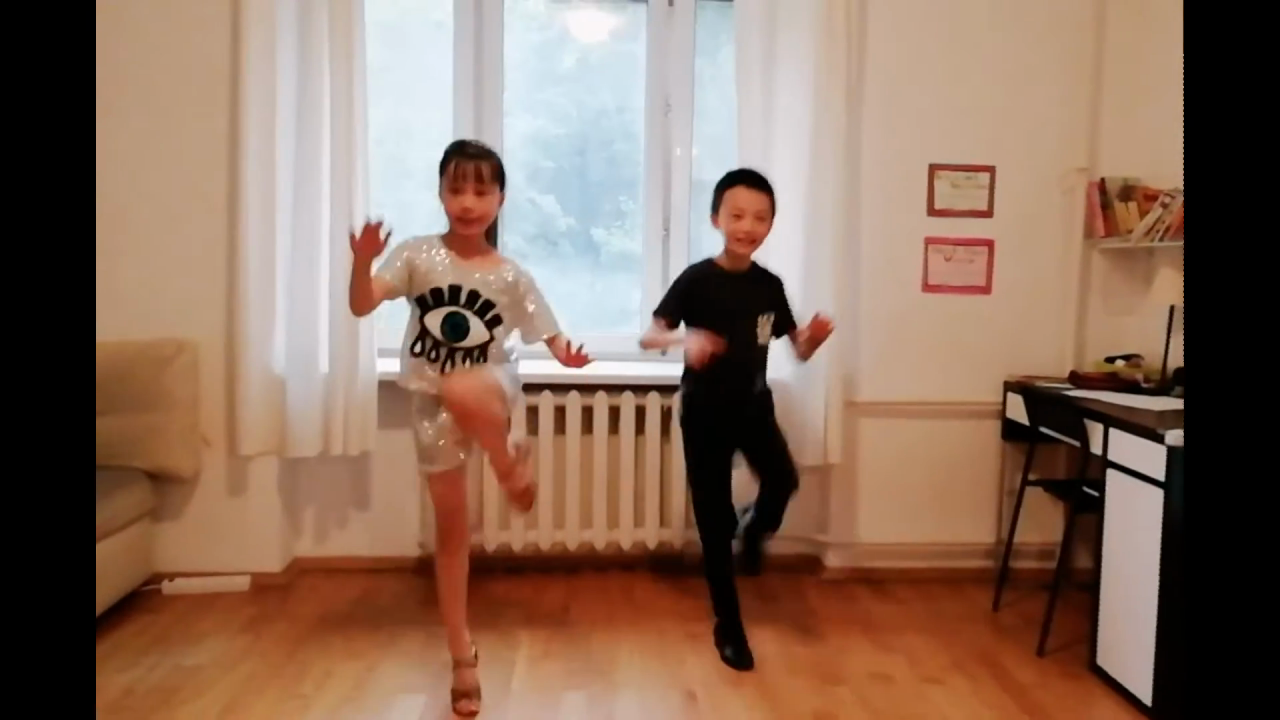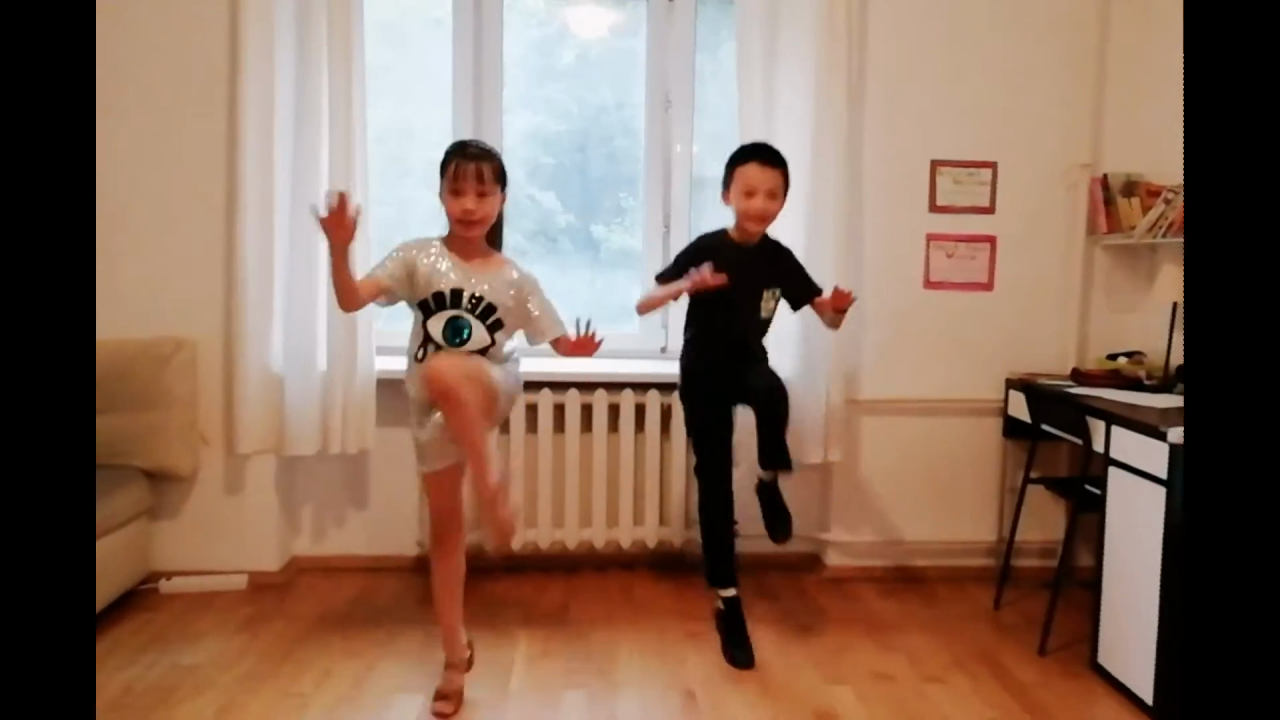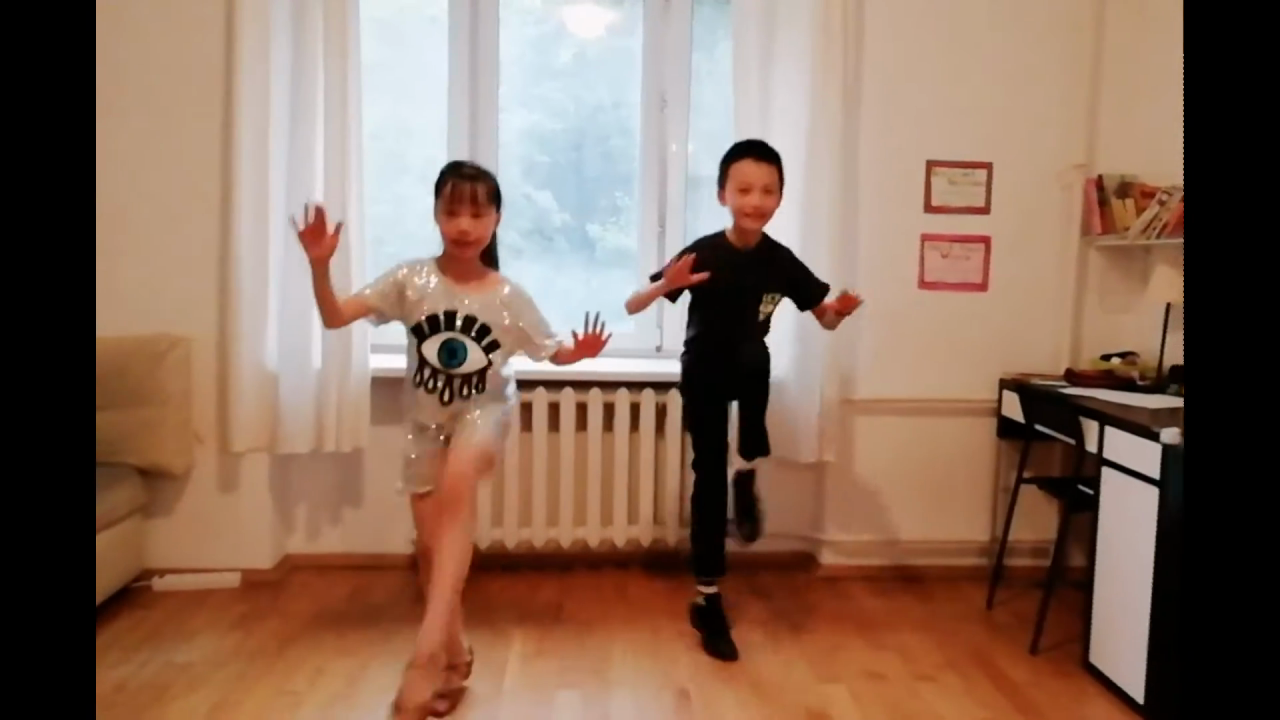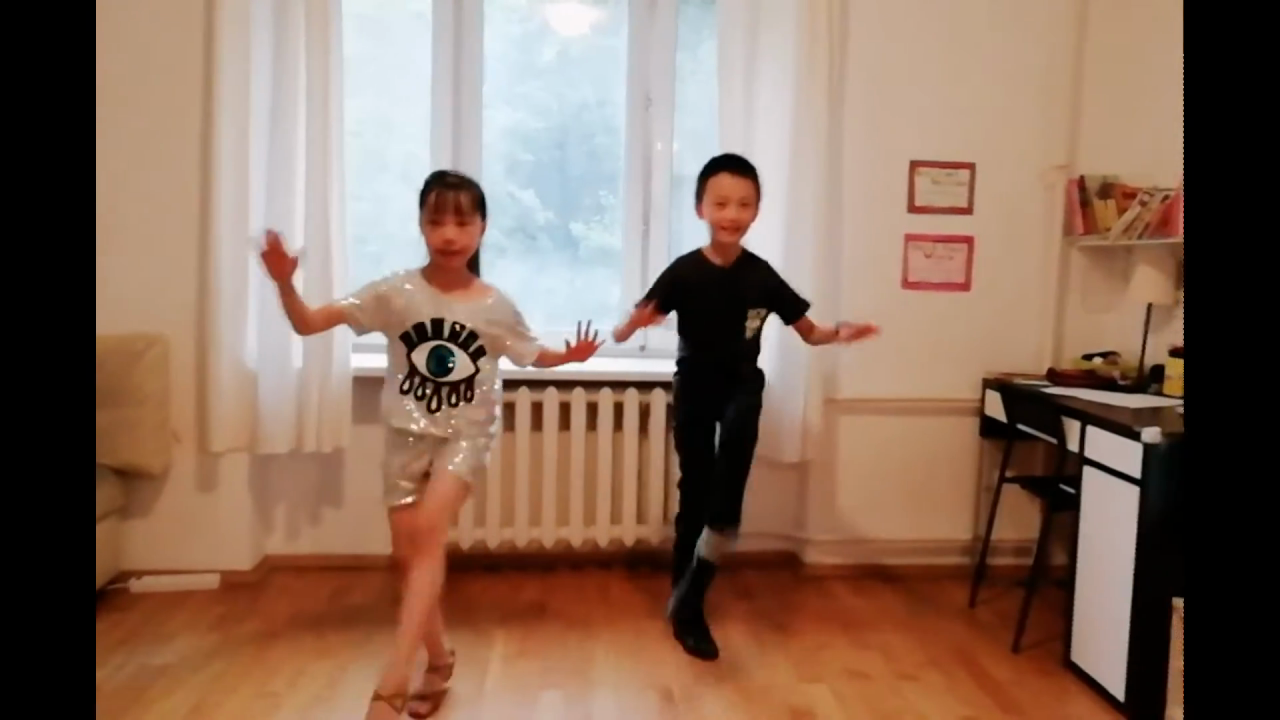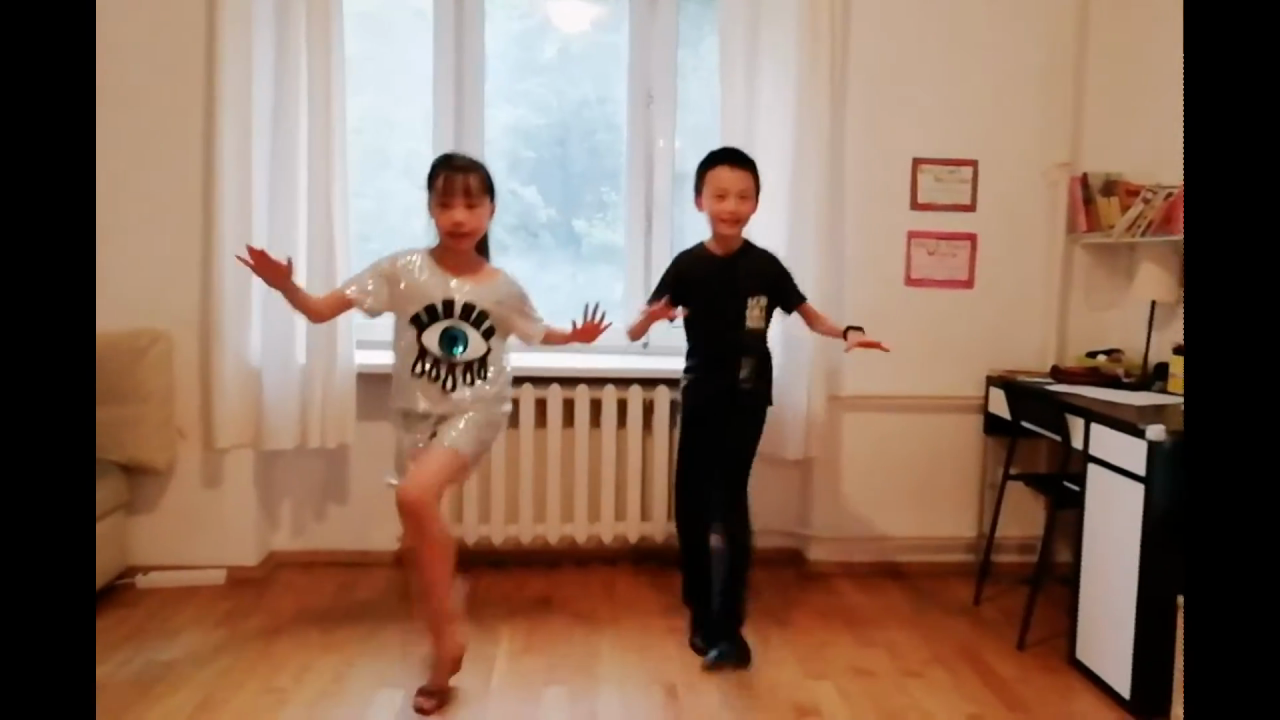
dt=0.1s
person 1, frame 1
left shoulder: (511, 275)
right shoulder: (417, 254)
left elbow: (551, 336)
right elbow: (362, 304)
left wrist: (570, 355)
right wrist: (361, 261)
left hip: (493, 390)
right hip: (431, 403)
left knee: (464, 392)
right knee: (450, 530)
left ankle: (511, 465)
right ankle: (462, 656)
person 1, frame 2
left shoulder: (514, 279)
right shoulder: (416, 256)
left elbow: (557, 340)
right elbow: (351, 300)
left wrist: (577, 348)
right wrist: (337, 247)
left hip: (490, 387)
right hip: (431, 403)
left knee: (446, 373)
right knee: (445, 530)
left ankle: (491, 491)
right ankle: (456, 655)
person 1, frame 3
left shoulder: (510, 298)
right shoulder: (410, 279)
left elbow: (551, 352)
right elbow: (336, 317)
left wrist: (580, 352)
right wrist: (319, 265)
left hip: (485, 415)
right hip: (426, 421)
left knee: (452, 499)
right knee: (433, 543)
left ankle: (427, 652)
right ankle: (455, 657)
person 1, frame 4
left shoulder: (495, 306)
right shoulder: (394, 289)
left elbow: (533, 354)
right elbow: (308, 323)
left wrist: (568, 355)
right wrist: (284, 282)
left hip: (466, 433)
right hip: (407, 434)
left knee: (428, 532)
right knee: (410, 555)
left ankle: (397, 673)
right ankle: (438, 659)
person 1, frame 5
left shoulder: (503, 287)
right shoulder: (400, 269)
left elbow: (538, 331)
right elbow: (320, 310)
left wrist: (575, 337)
right wrist: (286, 288)
left hip: (478, 411)
right hip: (417, 413)
left knee: (415, 495)
right knee: (422, 538)
left ankle: (447, 604)
right ankle: (446, 657)
person 2, frame 1
left shoulder: (769, 287)
right shoulder: (697, 278)
left elbow: (800, 350)
right elbow: (648, 337)
left wrist: (814, 336)
right wrist: (684, 340)
left hip: (749, 403)
right hip: (704, 409)
left knee: (783, 480)
right knee: (714, 514)
left ankle: (756, 527)
right ankle: (728, 620)
person 2, frame 2
left shoulder: (781, 260)
right shoulder: (705, 250)
left elbow: (826, 317)
right elbow: (644, 304)
left wrist: (838, 307)
right wrist: (686, 286)
left hip: (749, 368)
right hip: (703, 378)
left knee: (772, 392)
right knee: (714, 488)
left ankle: (769, 480)
right ankle: (728, 607)
person 2, frame 3
left shoulder: (779, 261)
right shoulder: (700, 254)
left elbow: (825, 316)
right elbow: (636, 305)
left wrist: (841, 309)
right wrist: (665, 286)
left hip: (746, 366)
right hip: (701, 373)
left knee: (753, 367)
right knee: (708, 475)
left ankle: (746, 477)
right ankle: (708, 600)
person 2, frame 4
left shoulder: (761, 277)
right shoulder: (683, 274)
left elbow: (809, 333)
right elbow: (621, 333)
left wrist: (841, 333)
right wrist: (637, 321)
left hip: (740, 389)
right hip: (693, 394)
right knee: (695, 493)
left ankle: (700, 567)
right ankle: (689, 612)
person 2, frame 5
left shoulder: (766, 266)
right shoulder: (686, 268)
left elbow: (809, 315)
right elbow: (634, 333)
left wrist: (848, 333)
right wrist: (650, 317)
left hip: (746, 398)
right hip: (698, 397)
left knee: (727, 500)
right knee: (692, 508)
left ankle: (727, 625)
right ankle: (702, 616)
